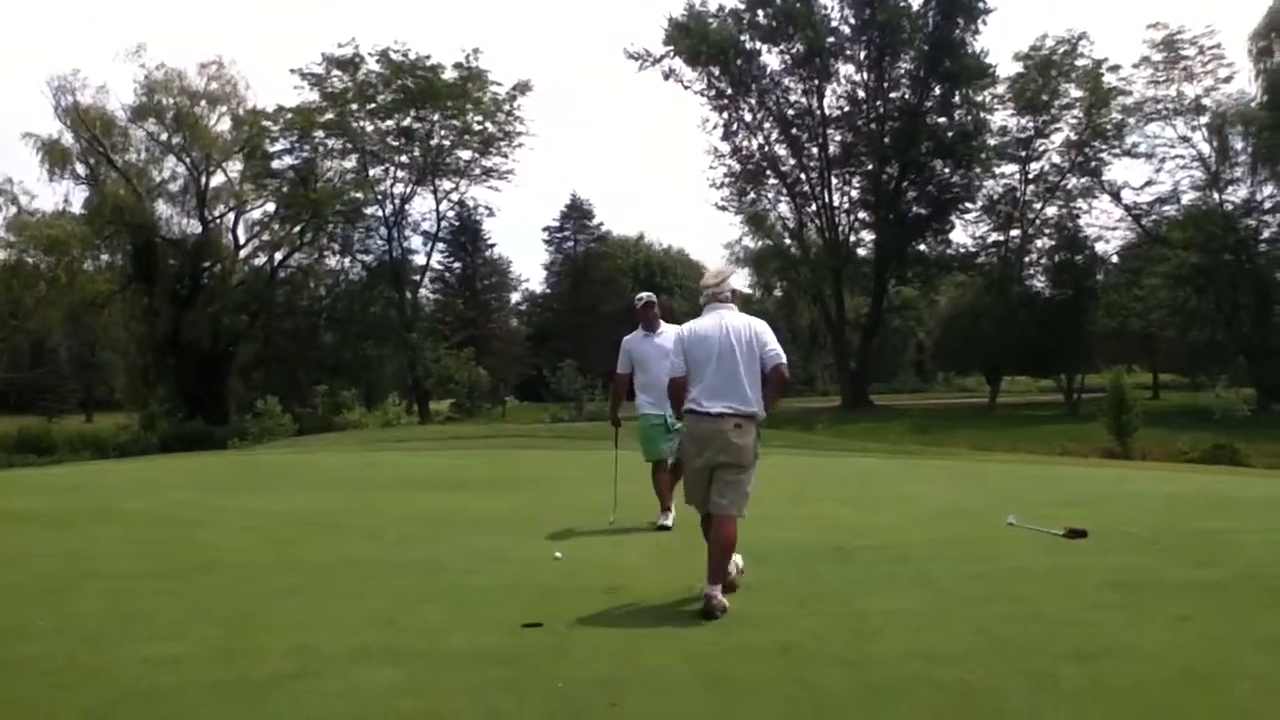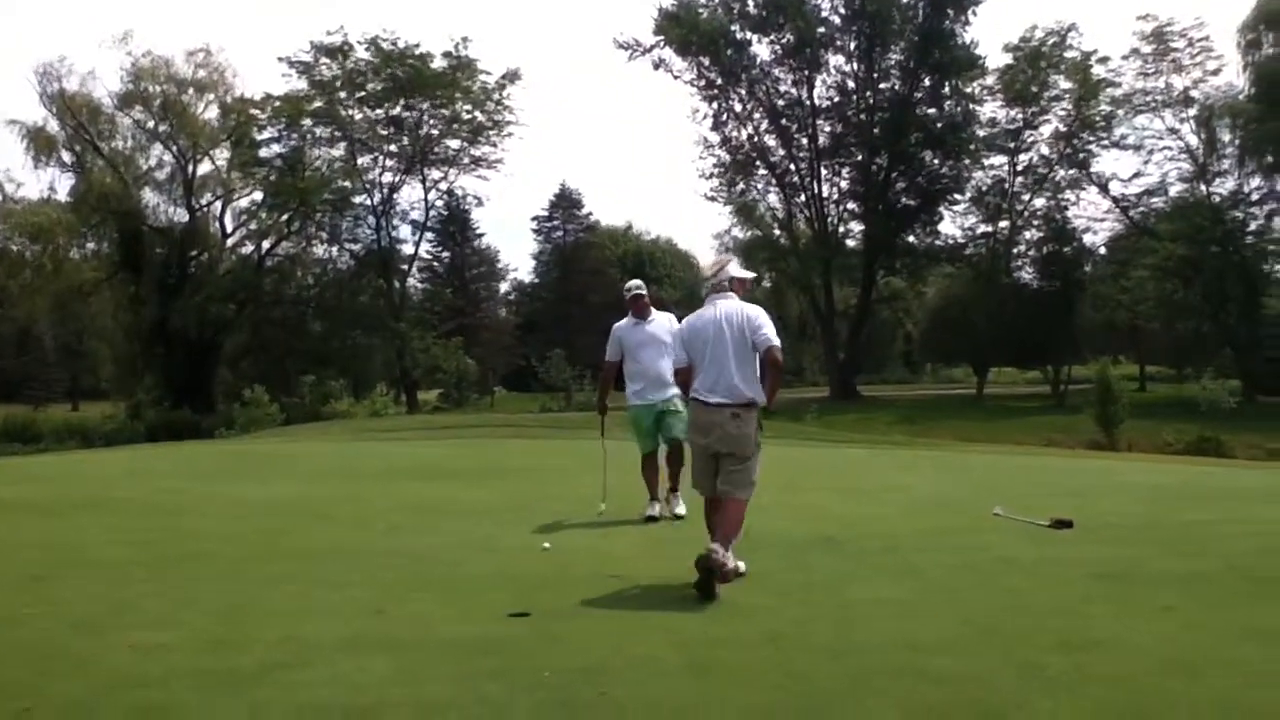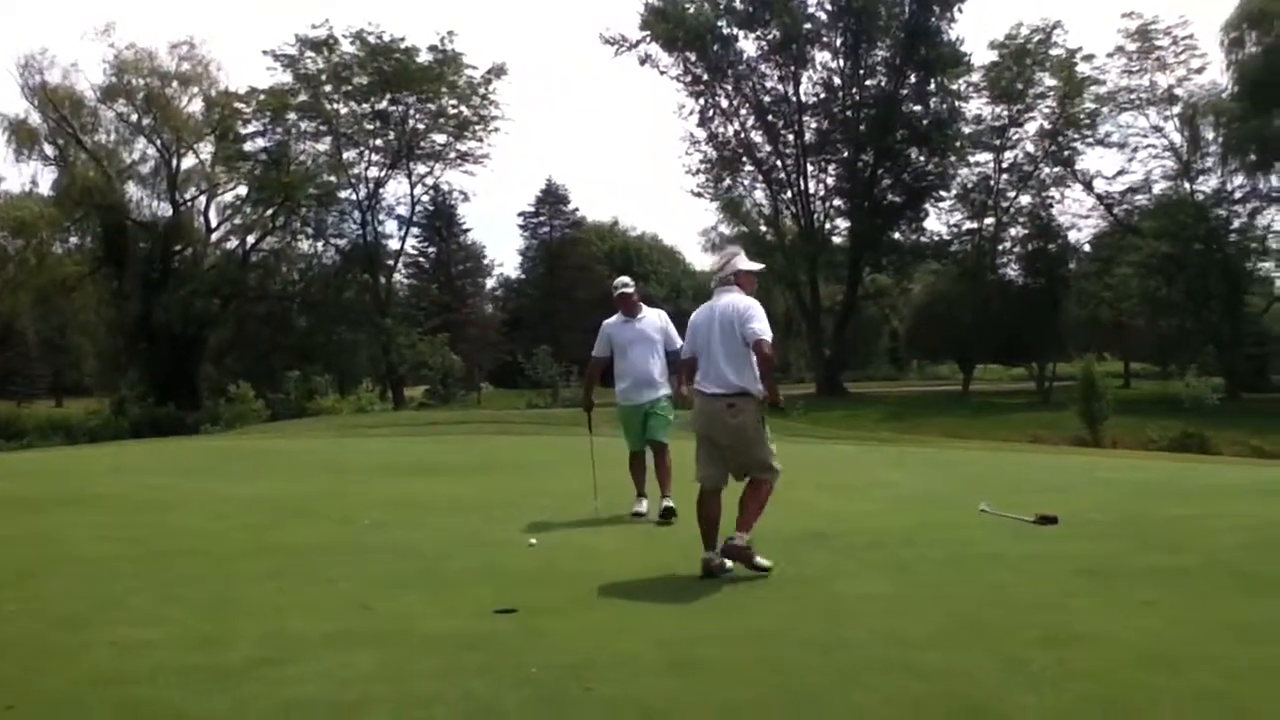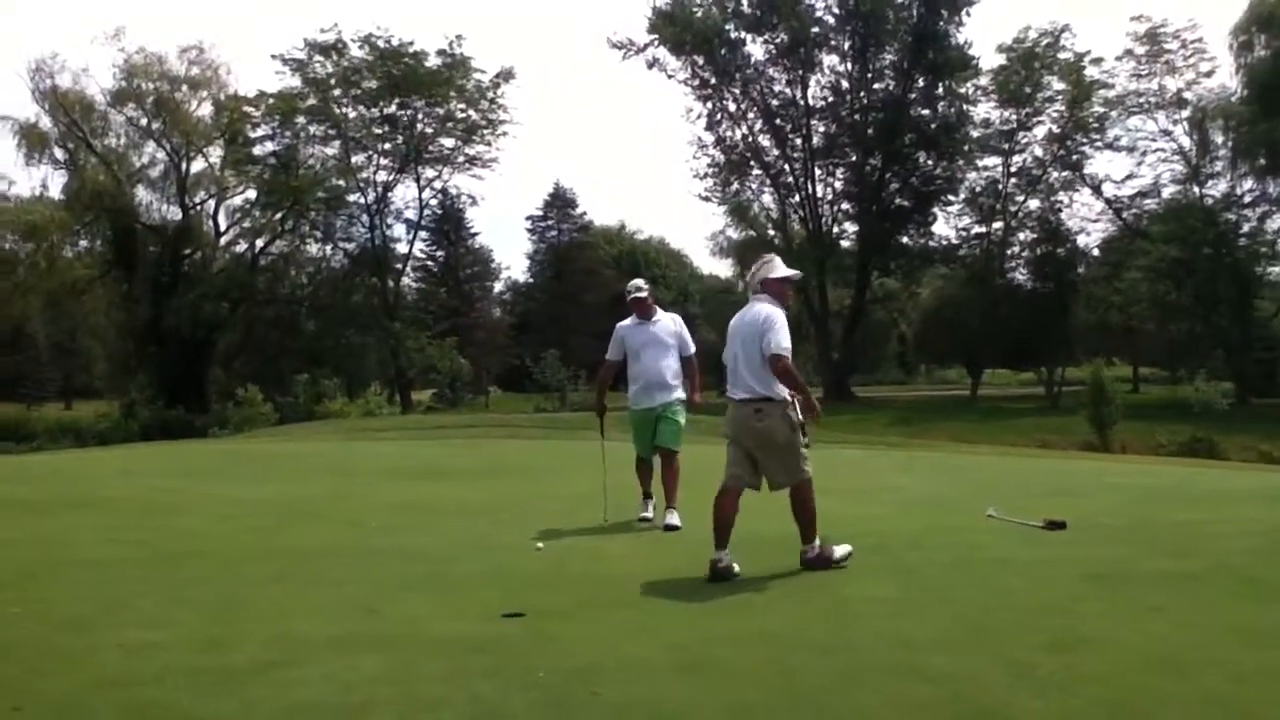
dt=0.2s
person 1, frame 1
left shoulder: (687, 332)
right shoulder: (755, 326)
left elbow: (676, 386)
right elbow: (780, 375)
right wrist: (761, 408)
left hip: (697, 427)
right hip: (738, 429)
left knee: (709, 508)
right knee: (726, 512)
left ankle: (721, 572)
right ankle: (713, 592)
person 1, frame 2
left shoulder: (690, 322)
right shoulder: (751, 313)
left elbow: (682, 376)
right elbow: (774, 360)
right wrist: (768, 395)
left hip: (701, 415)
right hip: (740, 416)
left knee: (713, 494)
right knee: (734, 496)
left ankle: (723, 561)
right ankle: (714, 553)
person 1, frame 3
left shoulder: (699, 314)
right shoulder: (748, 306)
left elbow: (687, 364)
right elbow: (764, 352)
right wrist: (772, 391)
left hip: (705, 405)
right hip: (740, 406)
left knee: (710, 484)
right knee: (764, 474)
left ankle: (711, 557)
right ankle: (739, 541)
person 1, frame 4
left shoulder: (738, 318)
right shoulder: (772, 315)
right elbow: (779, 364)
right wrist: (806, 395)
left hip: (738, 410)
right hip: (770, 411)
left knee: (733, 484)
right knee: (800, 481)
left ankle: (720, 557)
right ankle: (812, 550)
person 2, frame 1
left shoulder: (676, 333)
right shoulder: (629, 342)
right elbow: (621, 379)
right wrist: (614, 411)
right hip: (649, 411)
right knee: (658, 460)
left ankle: (666, 492)
right ankle: (665, 509)
person 2, frame 2
left shoulder: (669, 320)
right shoulder: (619, 330)
right elbow: (610, 367)
right wrist: (602, 399)
left hip: (670, 395)
right hip: (639, 401)
left knee: (676, 444)
right knee: (649, 451)
left ankle: (674, 493)
right ankle: (654, 500)
person 2, frame 3
left shoulder: (659, 317)
right shoulder: (609, 327)
left elbow: (675, 352)
right elbow: (597, 363)
left wrist: (681, 384)
right wrist: (587, 395)
left hip: (659, 395)
right hip: (628, 399)
left knee: (659, 446)
right knee: (636, 449)
left ankle: (666, 499)
right ankle: (641, 497)
person 2, frame 4
left shoulder: (673, 321)
right shoulder: (622, 329)
left elbow: (689, 358)
right elbow: (610, 366)
left wrist: (695, 390)
right wrist: (600, 399)
left hip: (672, 399)
right hip: (639, 403)
left knee: (669, 453)
right knee: (644, 454)
left ankle: (671, 508)
right ankle: (647, 498)
